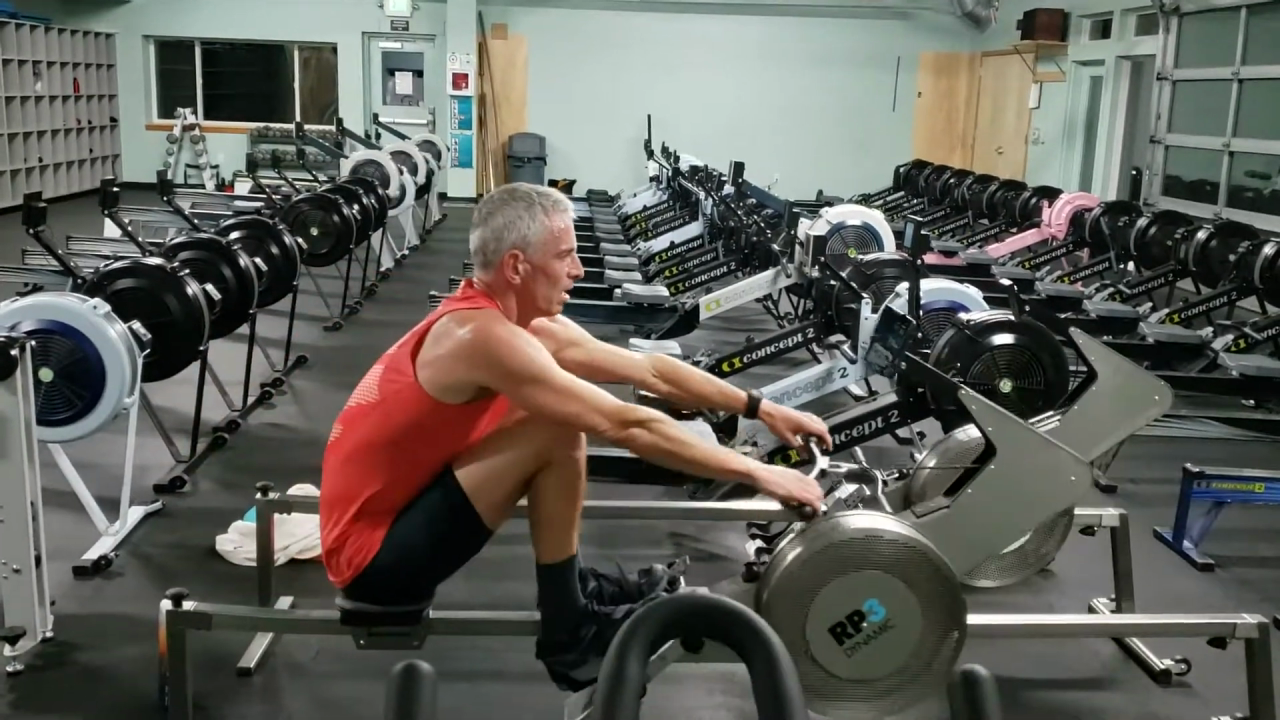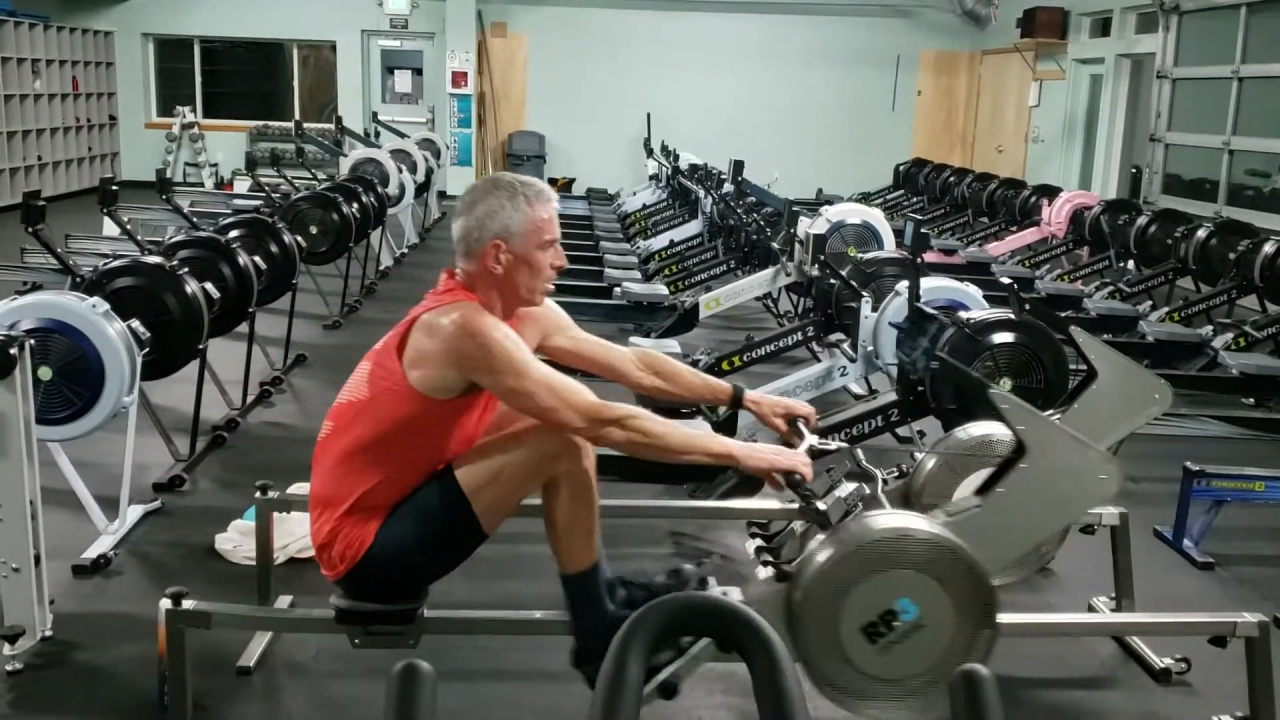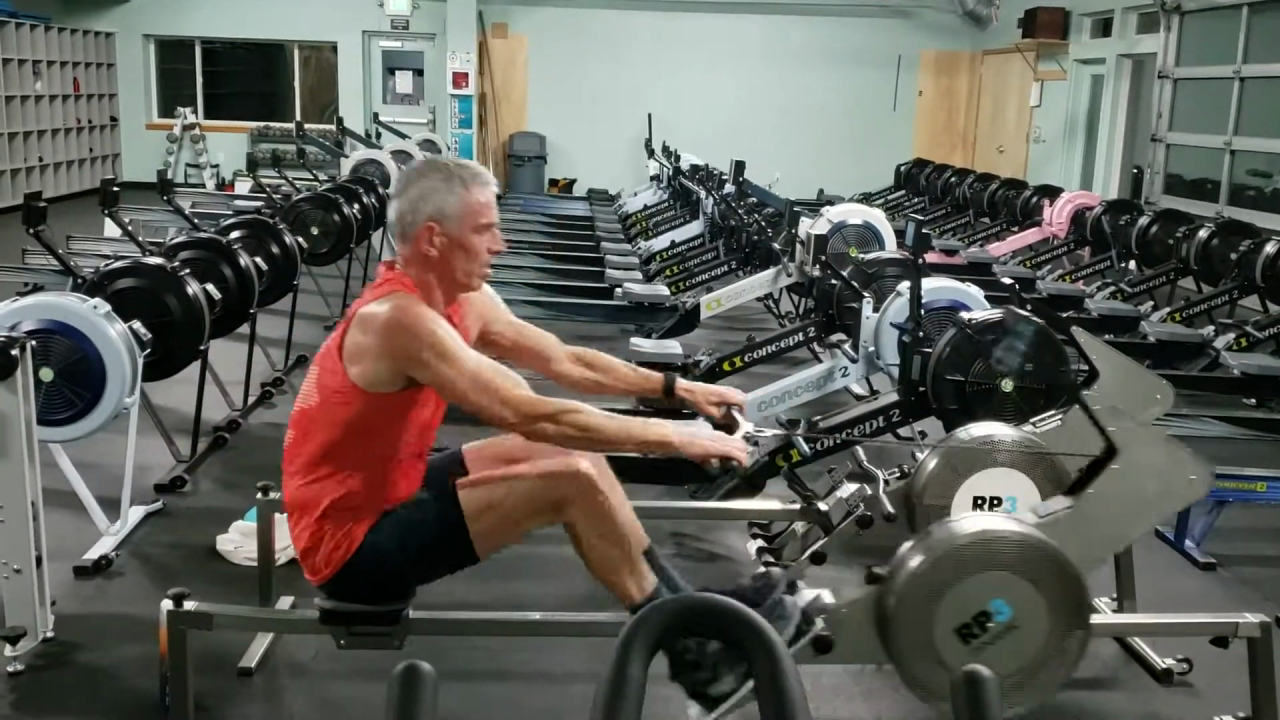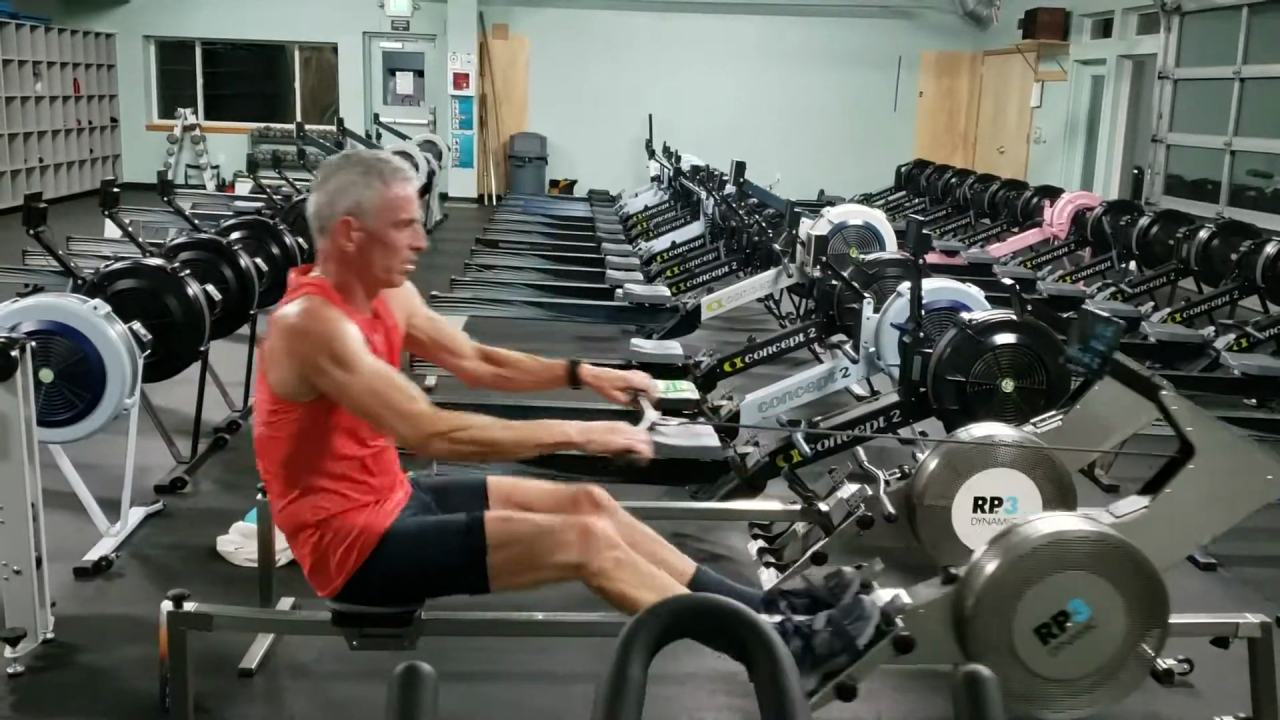
dt=0.2s
person 1, frame 1
left shoulder: (526, 321)
right shoulder: (484, 337)
left elbow: (651, 371)
right elbow: (628, 427)
left wrist: (763, 408)
right wrist: (759, 473)
left hip: (402, 505)
right hip: (375, 553)
left knee: (579, 410)
right knee: (562, 425)
left ankle: (575, 592)
right ankle: (569, 634)
person 1, frame 2
left shoulder: (518, 311)
right shoulder: (465, 330)
left elbow: (634, 365)
right elbow: (607, 423)
left wrist: (748, 399)
right wrist: (742, 452)
left hip: (399, 494)
right hip: (367, 548)
left knee: (558, 411)
right knee: (566, 438)
left ankle: (592, 593)
right ankle: (600, 633)
person 1, frame 3
left shoulder: (464, 296)
right shoulder: (401, 319)
left elbow: (565, 359)
right elbow: (538, 417)
left wrist: (678, 388)
right wrist: (678, 437)
left hip: (386, 499)
right hip: (351, 546)
left knee: (567, 451)
right knee: (574, 477)
right ankle: (691, 652)
person 1, frame 4
left shoulder: (385, 293)
right shoulder: (310, 324)
left elbow: (474, 360)
right elbow: (435, 434)
left wrist: (577, 374)
right wrist: (574, 435)
left hip: (389, 504)
right hip: (356, 549)
left knee: (588, 503)
right knee: (587, 541)
left ankle: (766, 610)
